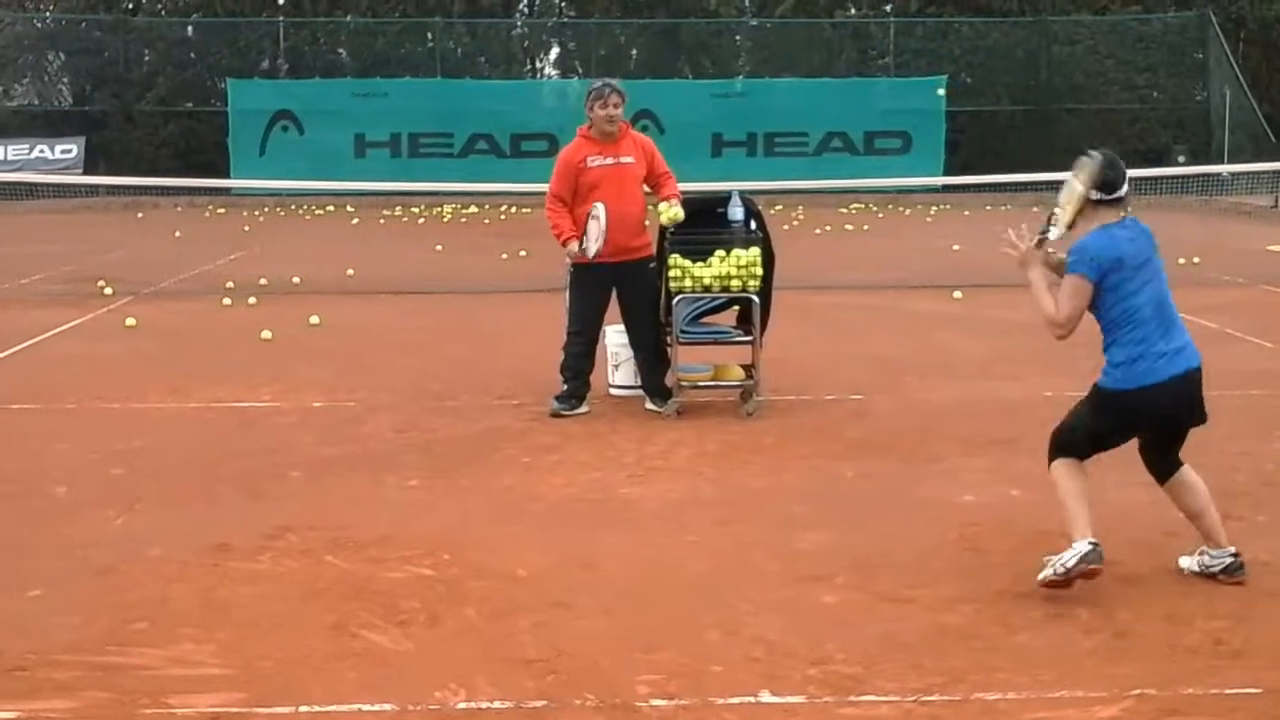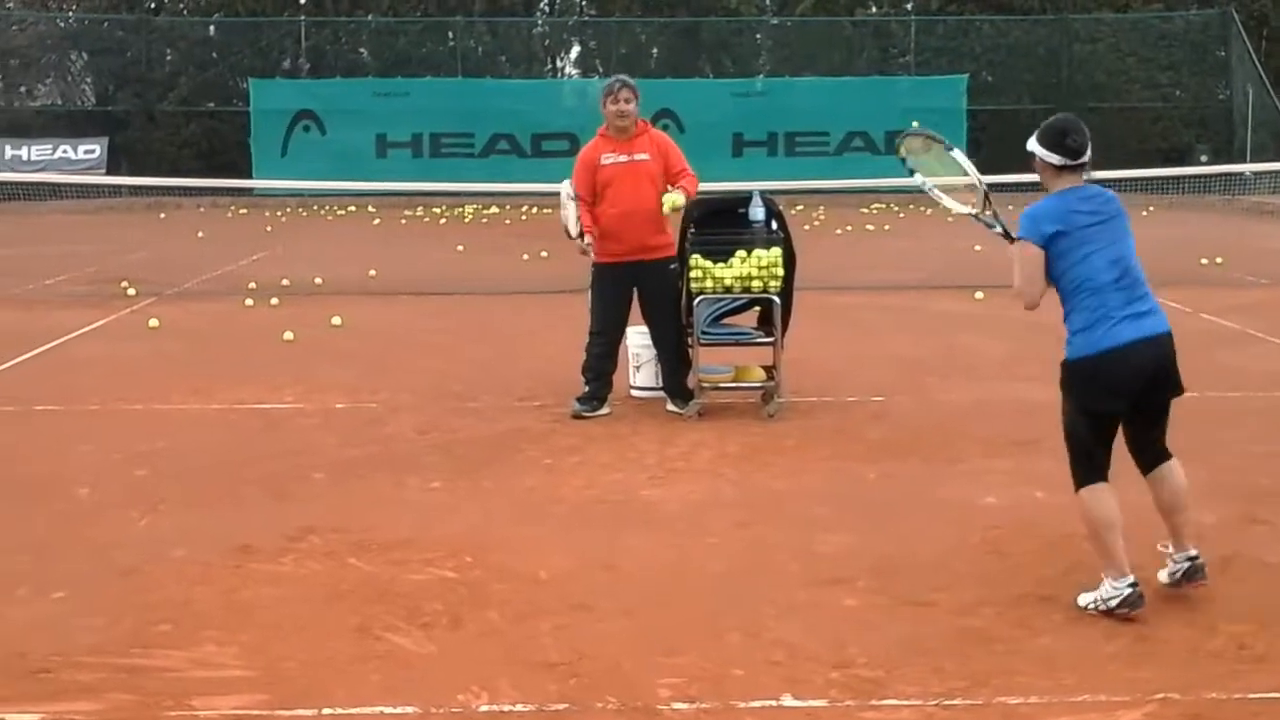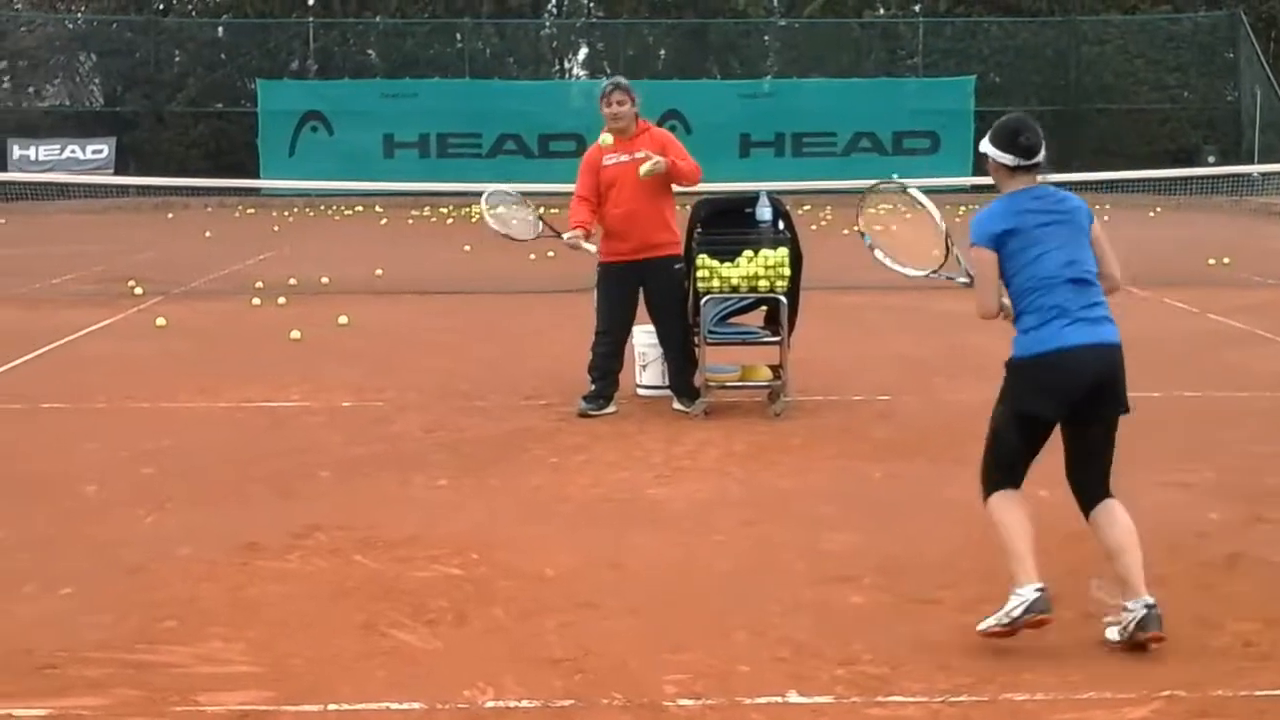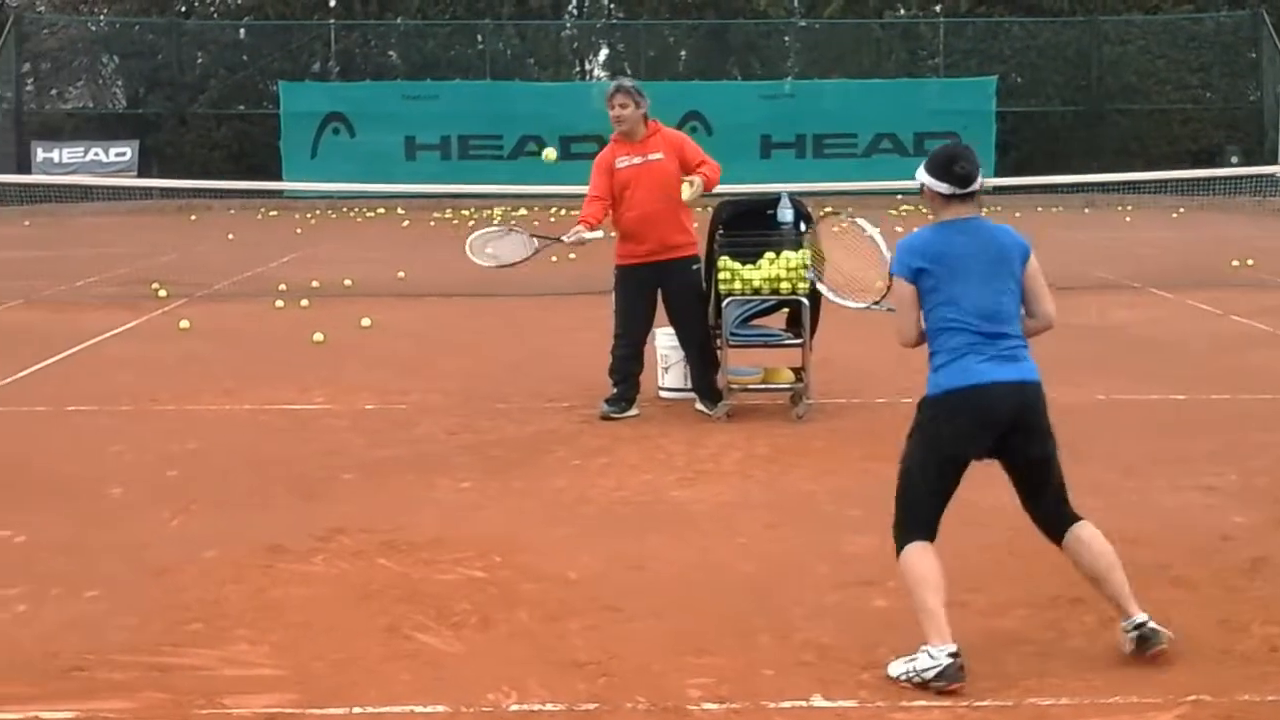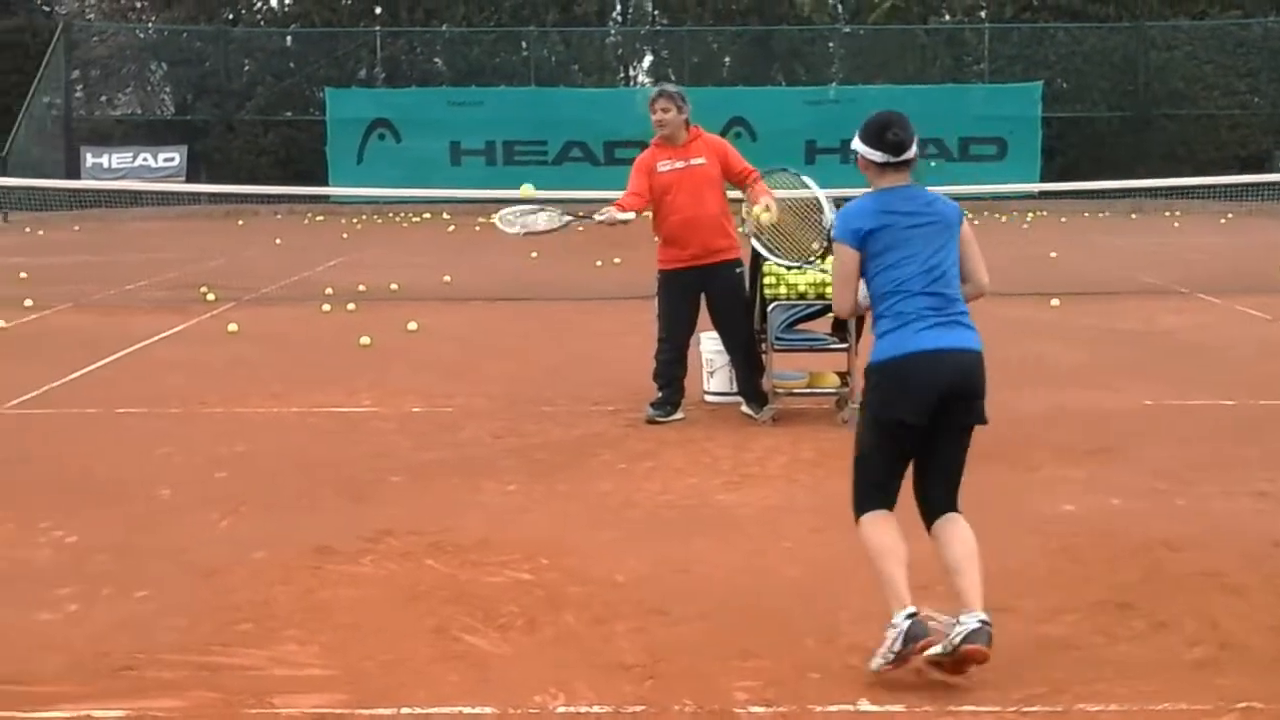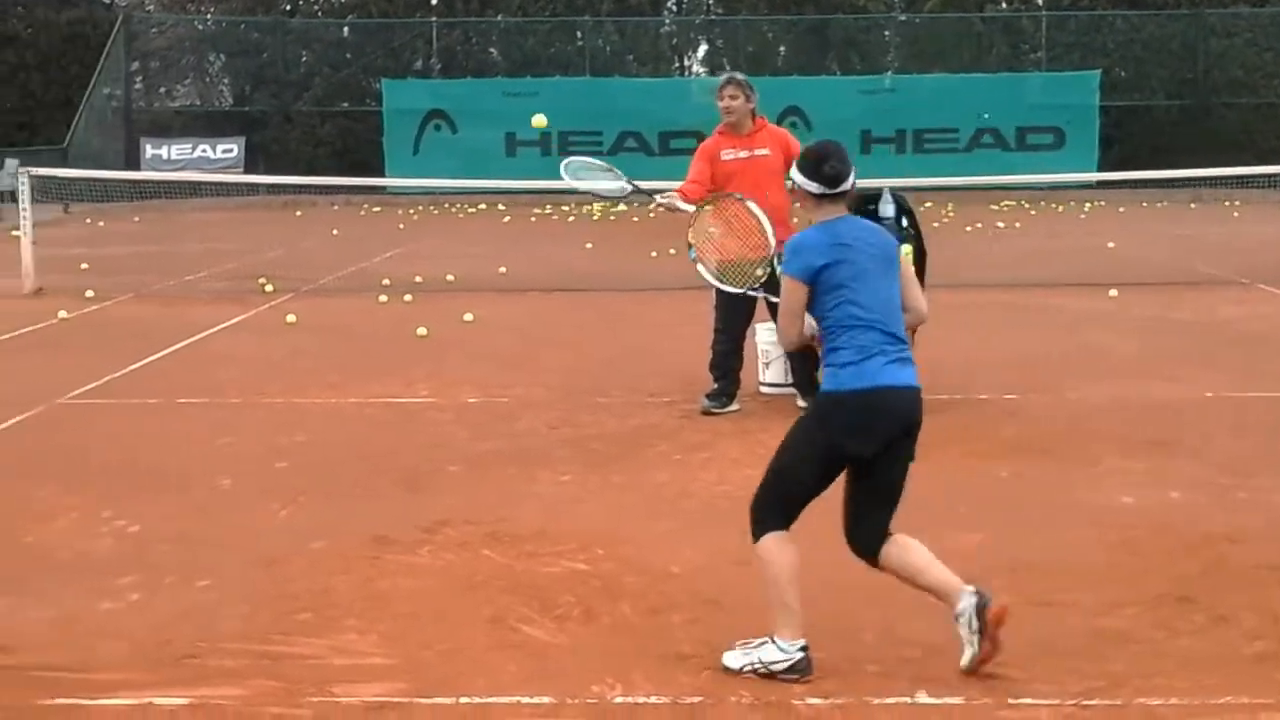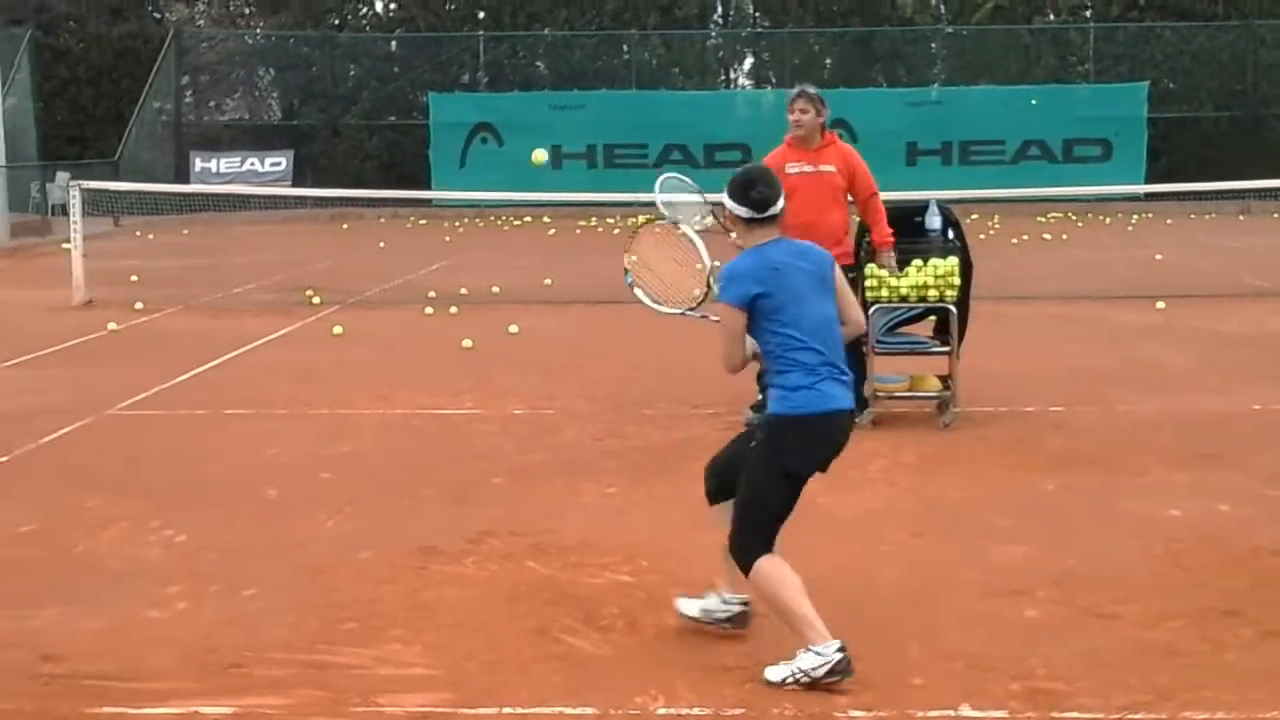
dt=0.2s
person 1, frame 1
left shoulder: (1087, 251)
right shoulder: (1139, 232)
left elbow: (1060, 326)
left wrist: (1032, 268)
right wrist: (1048, 259)
left hip: (1131, 387)
right hip: (1183, 376)
left knee: (1065, 450)
right knee: (1165, 459)
left ankle: (1082, 548)
right ankle: (1222, 554)
person 1, frame 2
left shoulder: (1037, 219)
right shoulder: (1111, 203)
left elbow: (1030, 298)
left wrist: (1022, 256)
left hip: (1096, 356)
right hip: (1154, 342)
left knee: (1090, 470)
right knee: (1152, 451)
left ankle: (1120, 585)
right ankle: (1185, 557)
person 1, frame 3
left shoulder: (990, 220)
right shoulder: (1076, 207)
left elbow: (988, 309)
right elbow: (1112, 281)
left hip: (1044, 362)
right hip: (1104, 354)
left knee: (1001, 482)
right knee: (1095, 488)
left ankle: (1029, 590)
right ankle: (1140, 607)
person 1, frame 4
left shoulder: (912, 248)
right shoulder: (1013, 241)
left elbow: (907, 335)
right elbow: (1044, 318)
left hip: (954, 401)
right hip: (1019, 392)
left knee: (913, 530)
right knee: (1058, 519)
left ankle: (940, 653)
right ankle: (1139, 622)
person 1, frame 5
left shoulder: (855, 217)
right shoulder: (948, 210)
left elbow: (844, 306)
right elbow: (977, 285)
left hip: (902, 366)
right hip: (962, 359)
left knee: (873, 501)
right knee: (940, 505)
left ankle: (905, 618)
right ankle: (973, 623)
person 1, frame 6
left shoulder: (803, 248)
right shoulder: (883, 239)
left elbow: (790, 336)
right elbow: (916, 313)
left hip: (852, 400)
right hip: (903, 397)
left knee: (769, 514)
right knee: (871, 536)
left ankle: (788, 645)
right ankle: (968, 601)
person 1, frame 7
left shoulder: (741, 271)
right shoulder: (818, 256)
left elbow: (732, 360)
right elbow: (855, 324)
left hip: (797, 417)
right hip: (835, 412)
left knee: (752, 544)
right knee: (720, 476)
left ankle: (823, 651)
right ankle: (731, 599)
person 2, frame 1
left shoulder: (641, 144)
right shoulder: (573, 153)
left elbow: (663, 178)
right elbow: (556, 203)
left wrist: (671, 200)
right wrist: (568, 239)
left hip: (637, 256)
right hip: (590, 259)
left knee: (647, 329)
right knee: (582, 331)
left ankle: (656, 391)
right ankle: (573, 394)
person 2, frame 2
left shoulder: (659, 141)
right shoulder: (591, 152)
left elbow: (685, 176)
right elbow: (580, 200)
left wrist: (680, 193)
right wrist: (585, 232)
left hip: (658, 255)
right hip: (609, 258)
left knee: (669, 329)
right knee: (604, 332)
left ankle: (678, 393)
right ankle: (595, 395)
person 2, frame 3
left shoulder: (660, 139)
right shoulder: (595, 154)
left elbow: (693, 172)
right elbow: (584, 200)
left wrist: (668, 167)
right wrist: (578, 228)
left hip: (664, 253)
right hip: (615, 257)
left knee: (675, 327)
right knee: (610, 331)
left ankle: (685, 392)
right ankle: (601, 394)
person 2, frame 4
left shoulder: (673, 140)
right shoulder: (607, 157)
left elbow: (710, 168)
right elbow: (598, 199)
left wrist: (700, 180)
right wrist: (585, 224)
left hip: (680, 254)
right hip: (632, 259)
left knee: (695, 329)
right knee: (628, 334)
left ankle: (708, 394)
right ankle: (623, 397)
person 2, frame 5
left shoulder: (714, 146)
right shoulder: (647, 160)
left elbow: (748, 175)
right elbow: (636, 197)
left wrist: (762, 195)
right wrist: (617, 210)
left hip: (722, 258)
right hip: (675, 264)
left knee: (739, 332)
right knee: (672, 338)
left ankle: (754, 397)
right ankle: (668, 401)
person 2, frame 6
left shoulder: (778, 137)
right shoulder: (711, 147)
right elbow: (697, 185)
right wrist: (679, 197)
left hip: (780, 249)
right knee: (729, 328)
left ankle: (809, 389)
right ankle: (724, 392)
person 2, frame 7
left shoulder: (844, 154)
right shoulder: (776, 159)
left elbow: (869, 200)
left wrist: (883, 244)
left hip: (837, 264)
left ankle: (855, 401)
right ankle: (768, 402)
